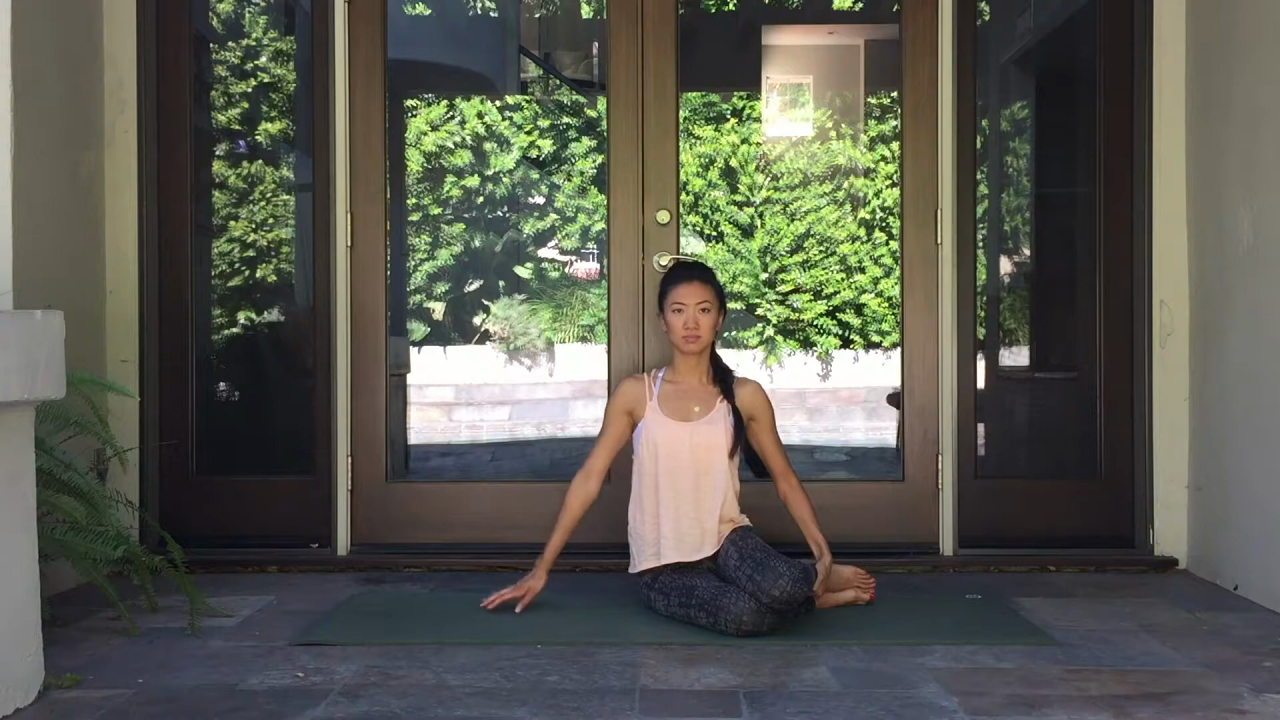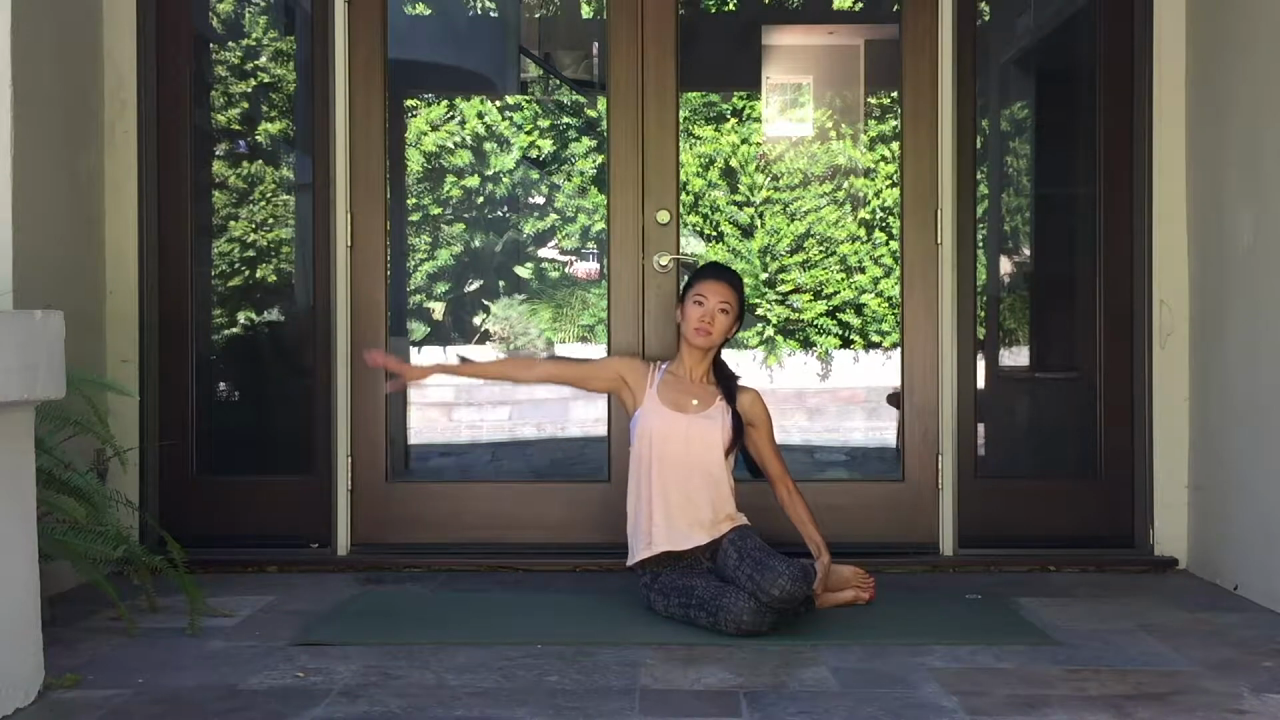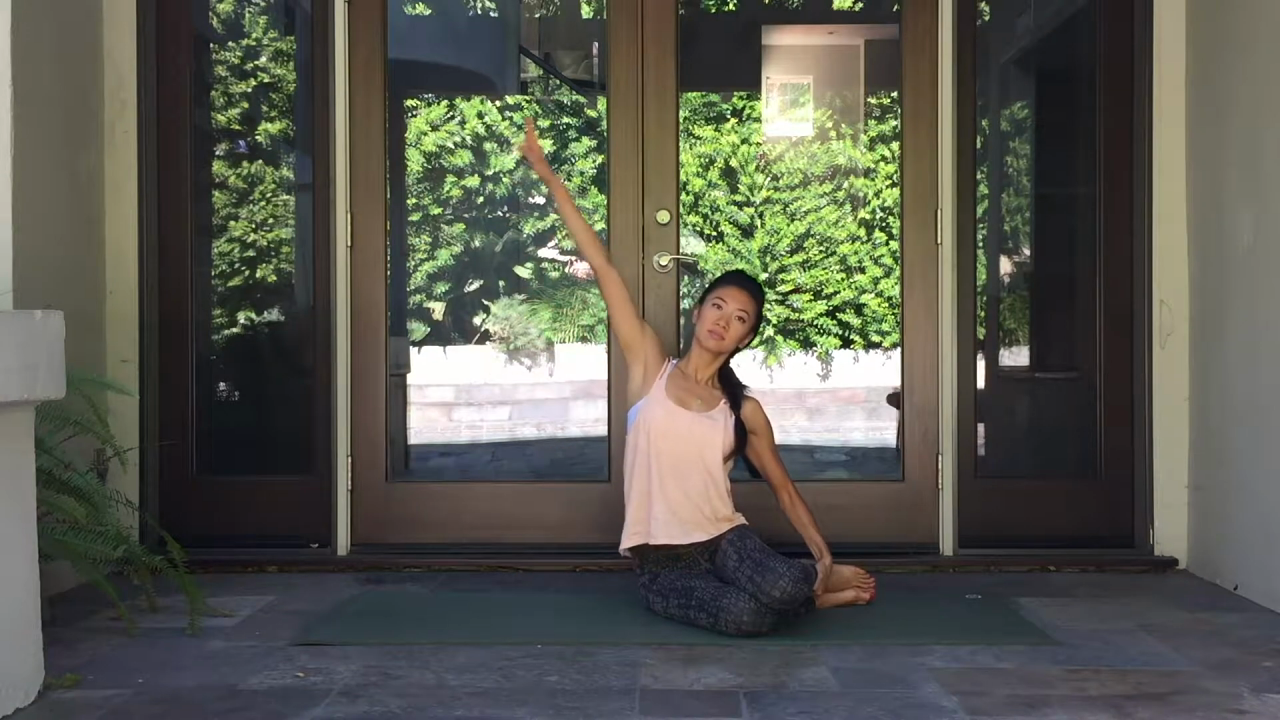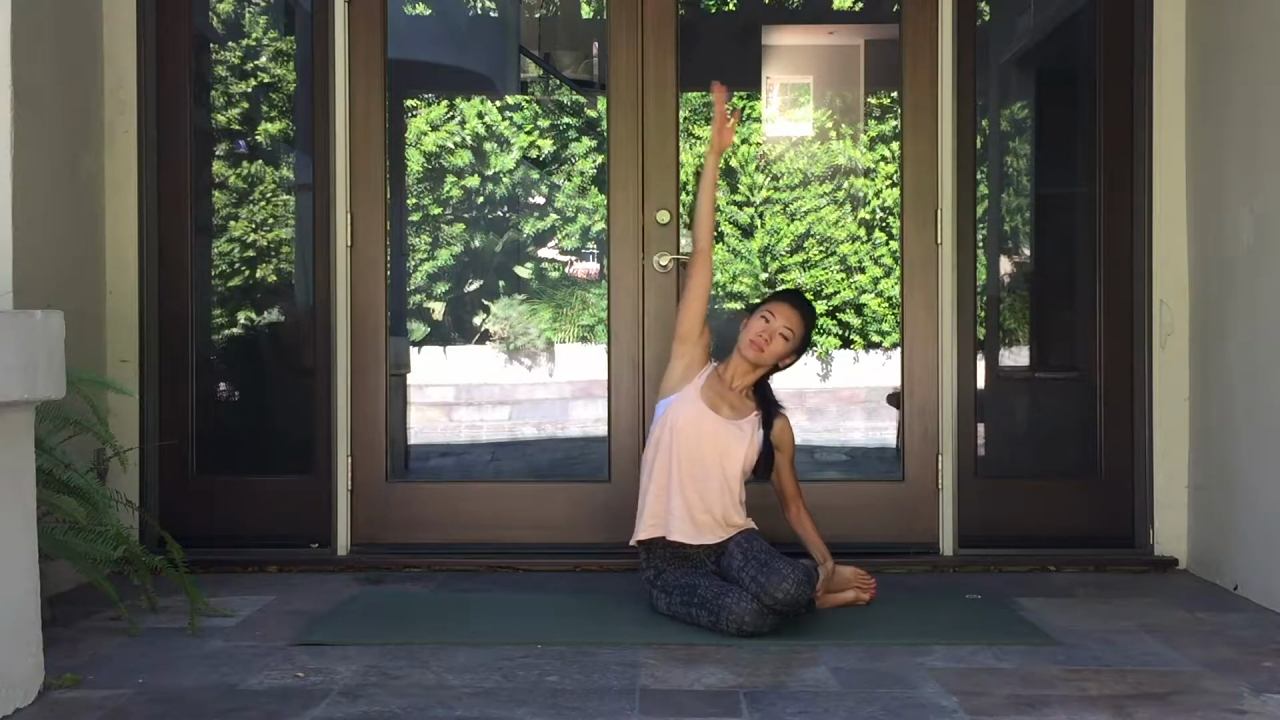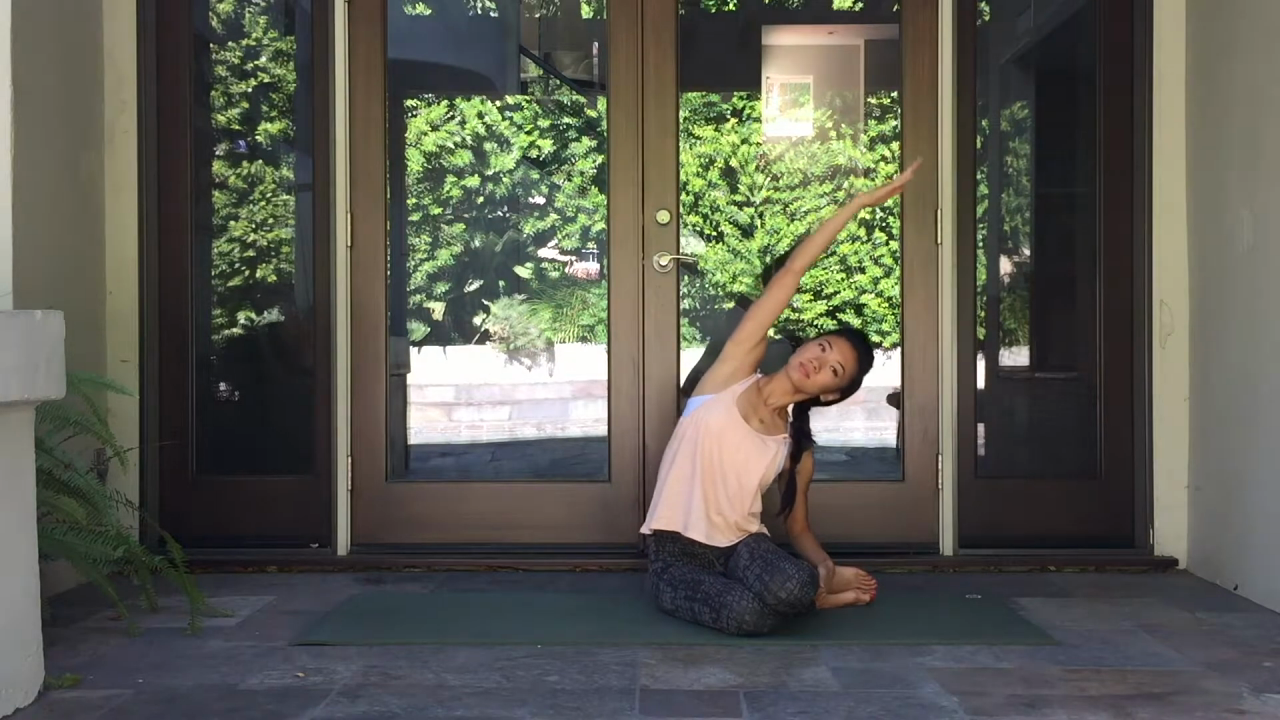
dt=0.5s
person 1, frame 1
left shoulder: (745, 395)
right shoulder: (635, 393)
left elbow: (785, 479)
right elbow: (589, 479)
left wrist: (823, 553)
right wrist: (541, 569)
left hip: (728, 541)
right hip: (662, 567)
left knee: (781, 587)
right knee: (745, 615)
left ankle: (816, 578)
right ankle: (816, 594)
person 1, frame 2
left shoulder: (743, 403)
right shoulder: (636, 378)
left elbow: (781, 482)
right elbow: (537, 369)
left wrist: (822, 552)
right wrist: (436, 367)
left hip: (725, 539)
right hip: (662, 562)
left knee: (782, 585)
right knee: (745, 615)
left ankle: (816, 577)
right ankle: (814, 592)
person 1, frame 3
left shoulder: (745, 411)
right shoulder: (649, 367)
left elbow: (782, 487)
right elbow: (603, 269)
left wrist: (825, 557)
right wrist: (549, 177)
left hip: (724, 540)
right hip: (660, 562)
left knee: (780, 590)
right knee: (743, 618)
left ankle: (815, 581)
right ankle: (809, 591)
person 1, frame 4
left shoulder: (774, 426)
right shoulder: (690, 364)
left elbow: (792, 504)
right elbow: (701, 255)
left wrist: (826, 562)
right wrist: (715, 155)
left hip: (731, 540)
right hip: (668, 557)
left knee: (783, 588)
right knee: (745, 616)
left ankle: (818, 583)
right ankle: (812, 590)
person 1, frame 5
left shoulder: (797, 449)
right shoulder: (736, 371)
left elbow: (799, 528)
right elbow: (791, 273)
left wrist: (825, 566)
right wrist: (860, 203)
left hip: (740, 544)
right hip: (677, 552)
left knee: (792, 587)
right knee: (747, 616)
left ankle: (814, 585)
right ankle: (815, 592)
